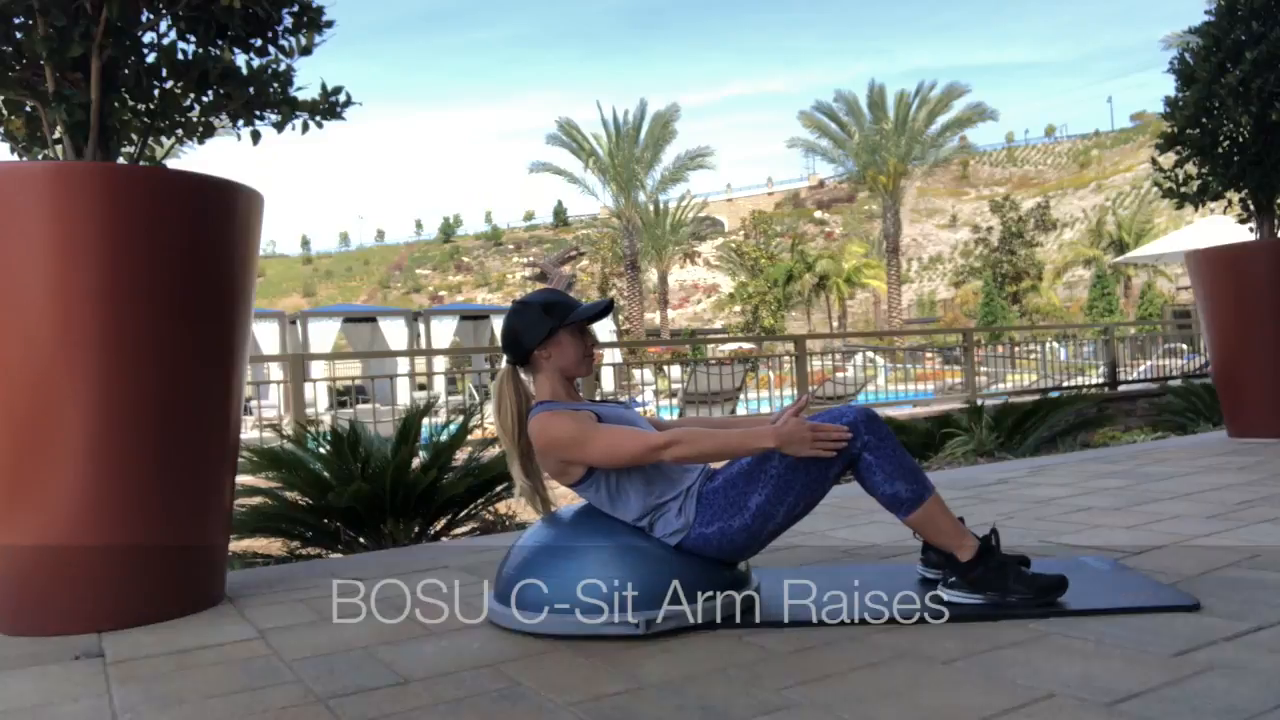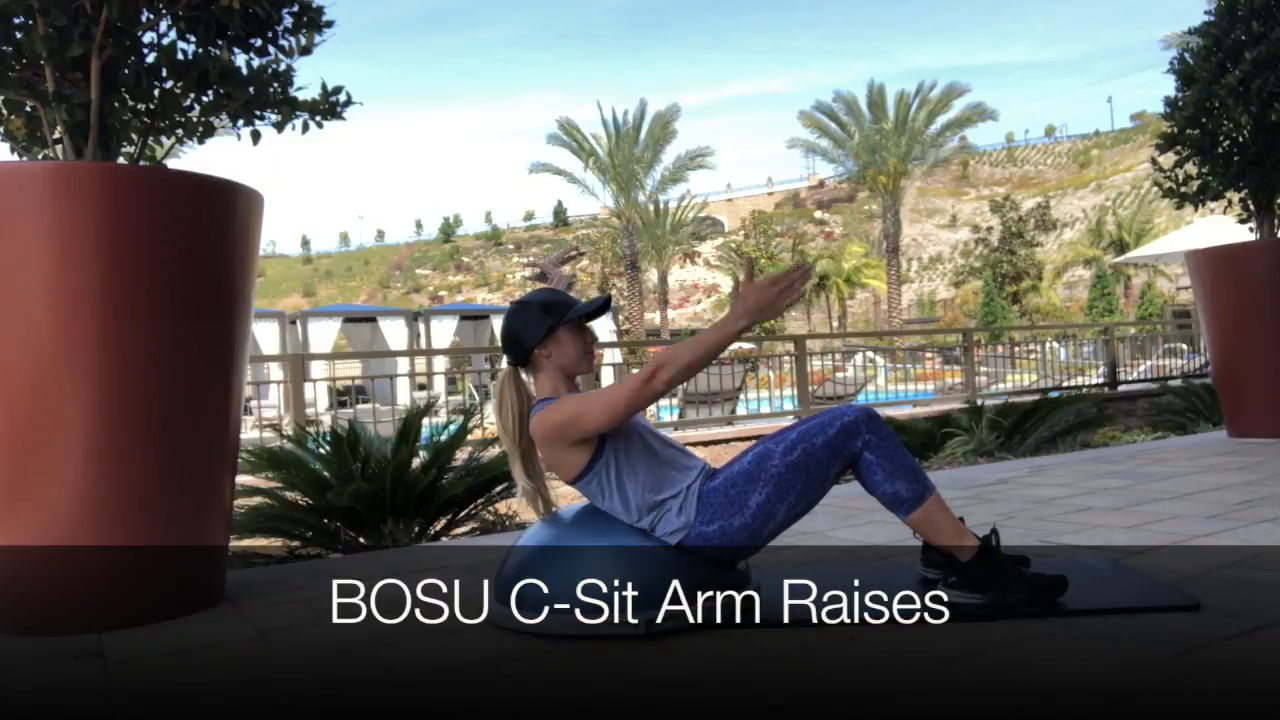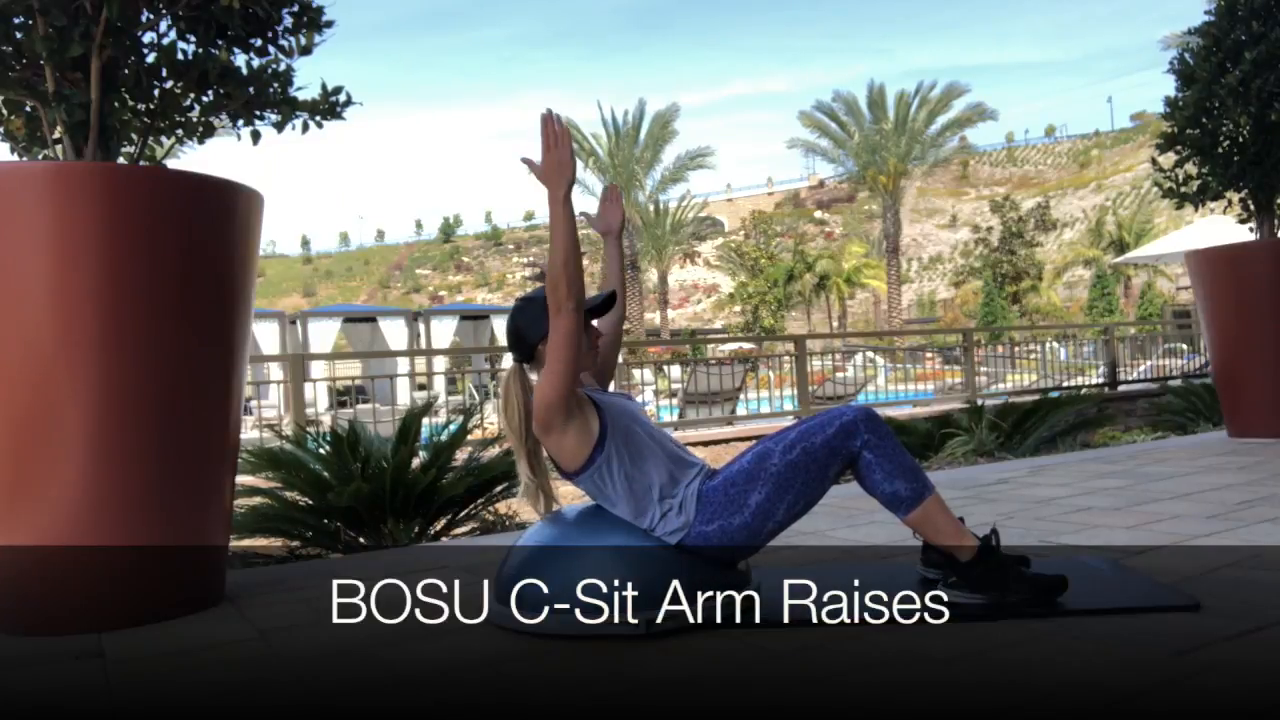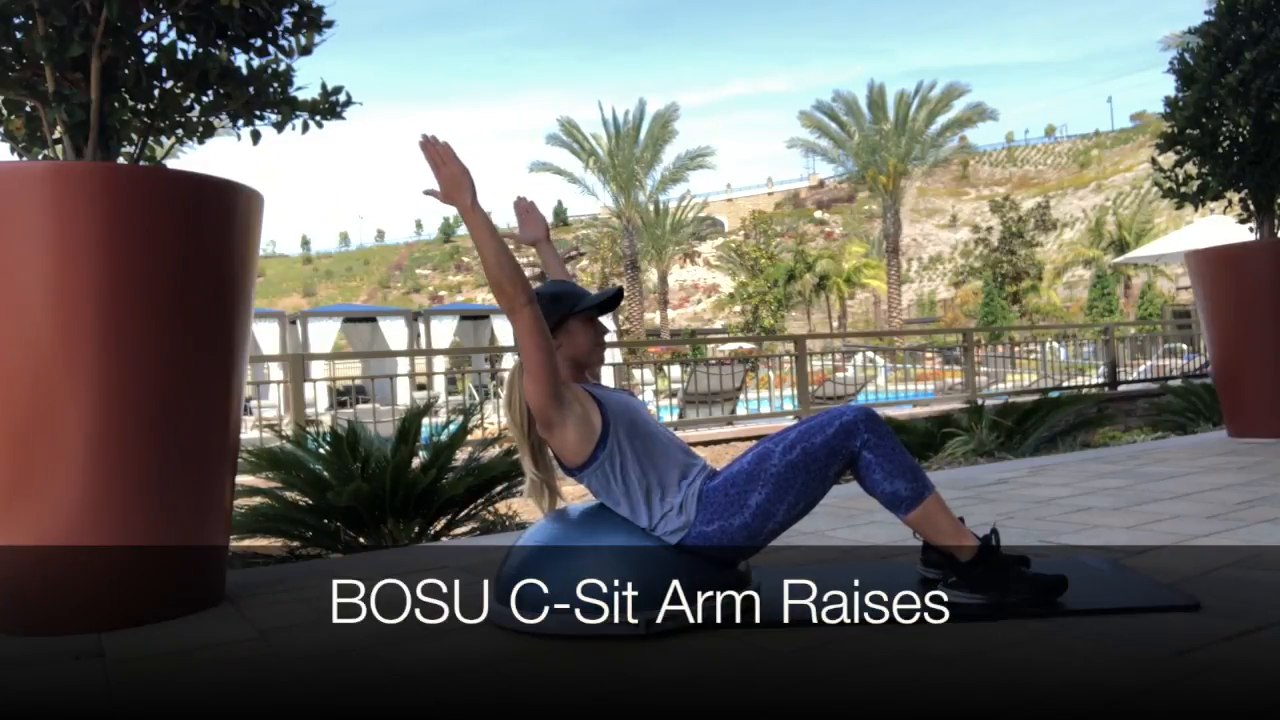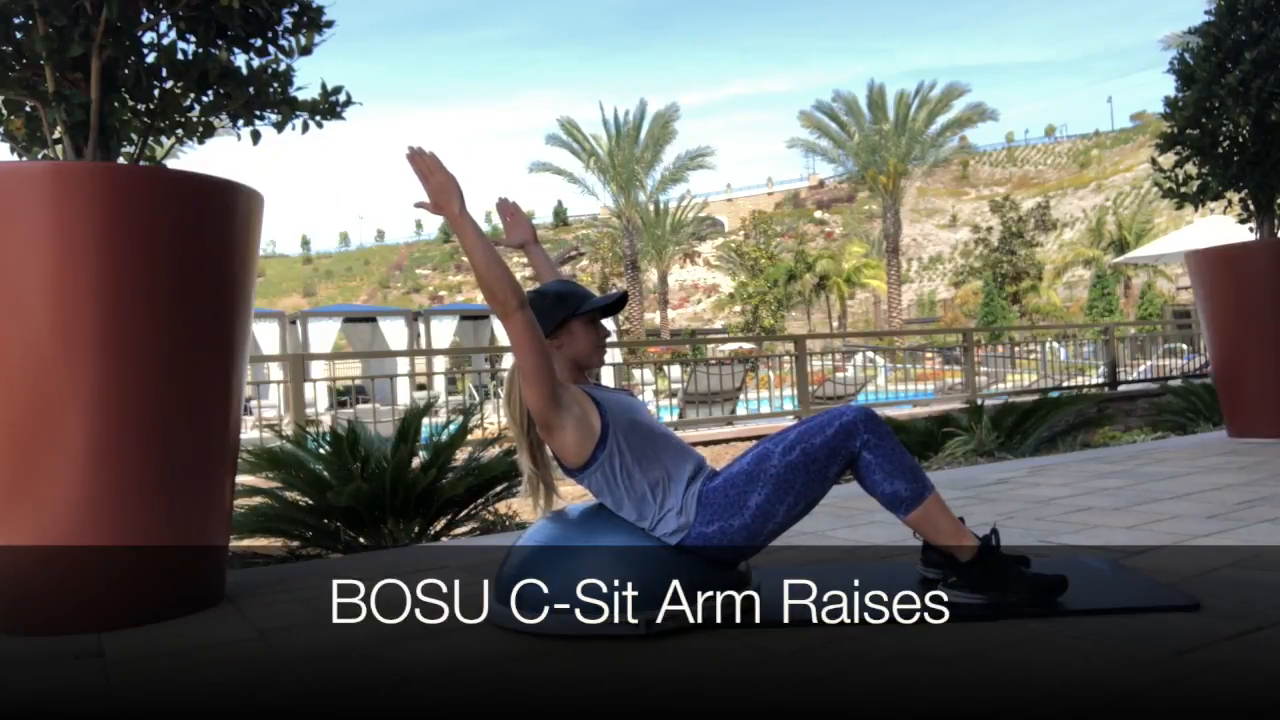
dt=0.4s
person 1, frame 1
left shoulder: (581, 412)
right shoulder: (550, 428)
left elbow: (678, 425)
right elbow: (662, 448)
left wrist: (768, 423)
right wrist: (771, 439)
left hip: (708, 502)
right hip: (701, 523)
left knee: (852, 425)
right knee: (857, 428)
left ankle: (951, 551)
right ankle: (974, 565)
person 1, frame 2
left shoulder: (585, 411)
right shoulder: (552, 430)
left elbow: (661, 380)
right elbow: (652, 381)
left wrist: (741, 318)
right wrist: (741, 318)
left hip: (707, 500)
right hip: (701, 524)
left knee: (853, 424)
right knee: (857, 426)
left ankle: (953, 554)
right ankle: (969, 563)
person 1, frame 3
left shoulder: (585, 394)
right shoulder: (554, 412)
left elbow: (611, 314)
right elbow: (562, 310)
left wrist: (612, 238)
right wrist: (561, 193)
left hip: (710, 506)
right hip: (702, 524)
left knee: (853, 427)
right knee: (857, 427)
left ankle: (953, 551)
right ankle: (972, 564)
person 1, frame 4
left shoulder: (582, 394)
right shoulder: (554, 407)
left elbow: (566, 305)
right elbow: (520, 305)
left wrist: (543, 242)
right wrist: (468, 203)
left hip: (712, 507)
right hip: (707, 524)
left knee: (853, 428)
right knee: (858, 427)
left ankle: (954, 551)
right ankle: (972, 562)
person 1, frame 5
left shoulder: (580, 394)
right shoulder: (554, 408)
left elbow: (560, 309)
right elbow: (514, 311)
left wrist: (531, 246)
right wrist: (456, 213)
left hip: (710, 505)
right hip: (707, 523)
left knee: (851, 428)
right knee: (857, 427)
left ankle: (955, 552)
right ankle: (972, 563)
